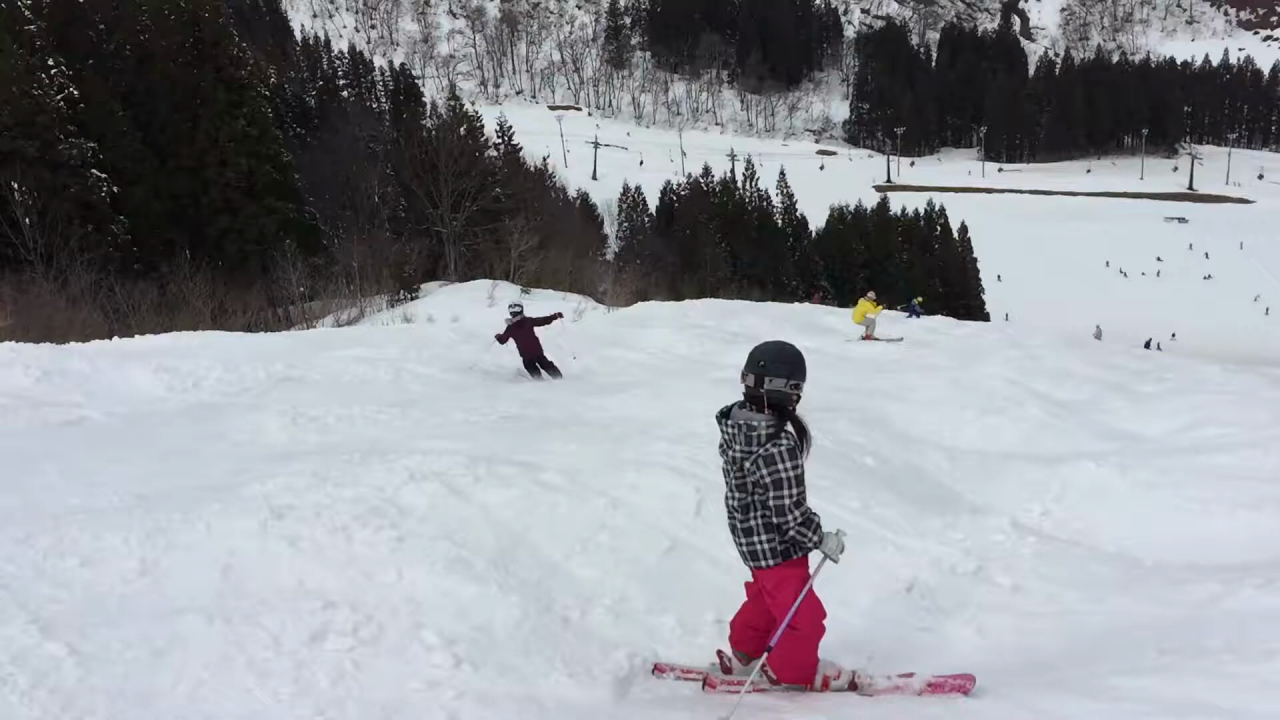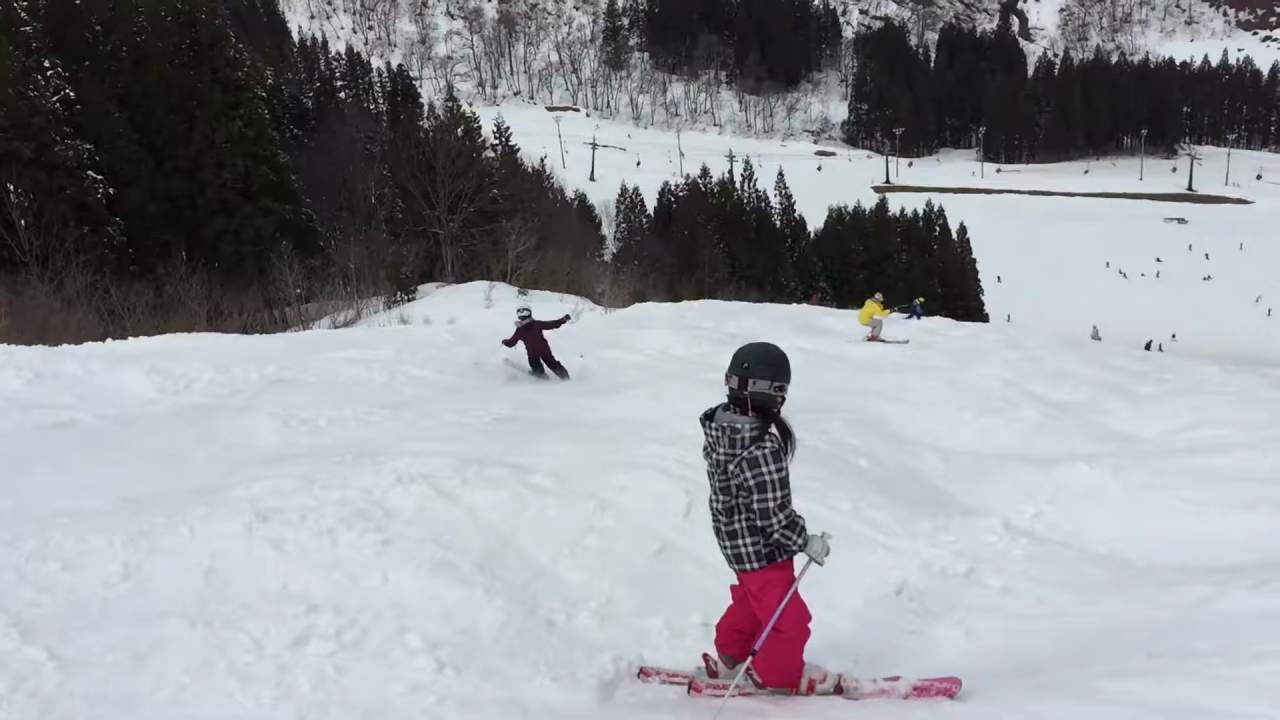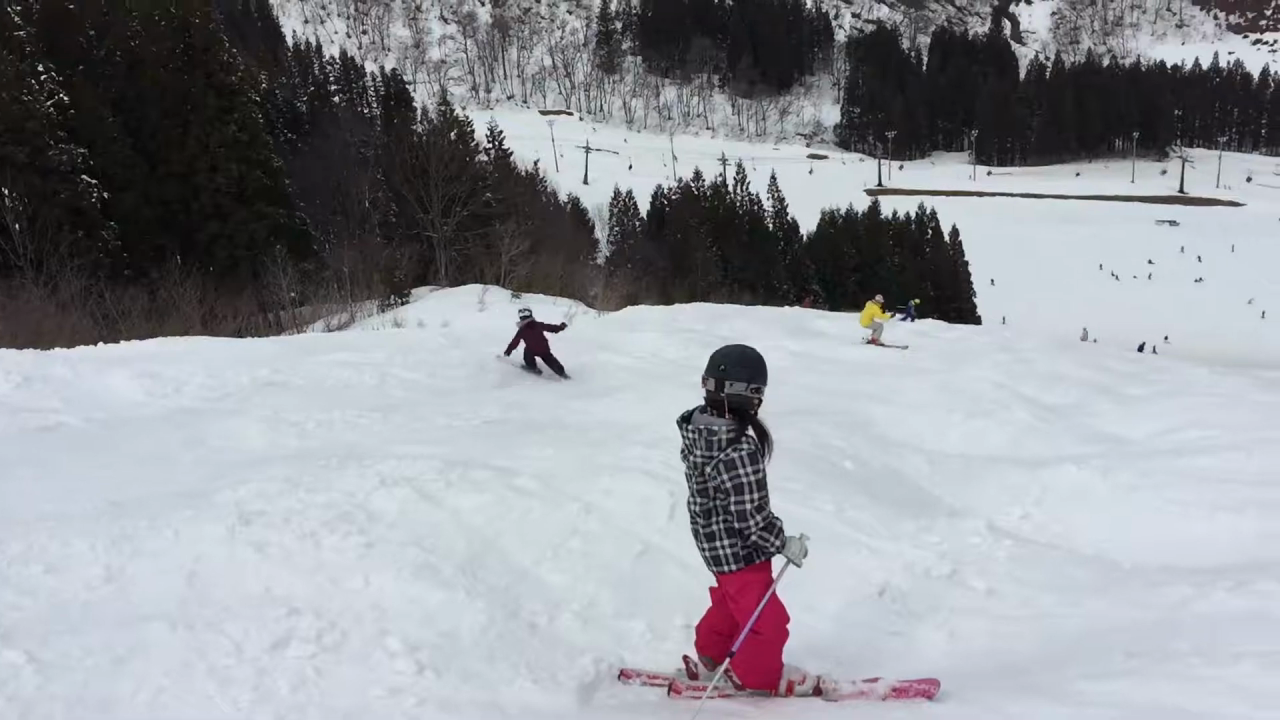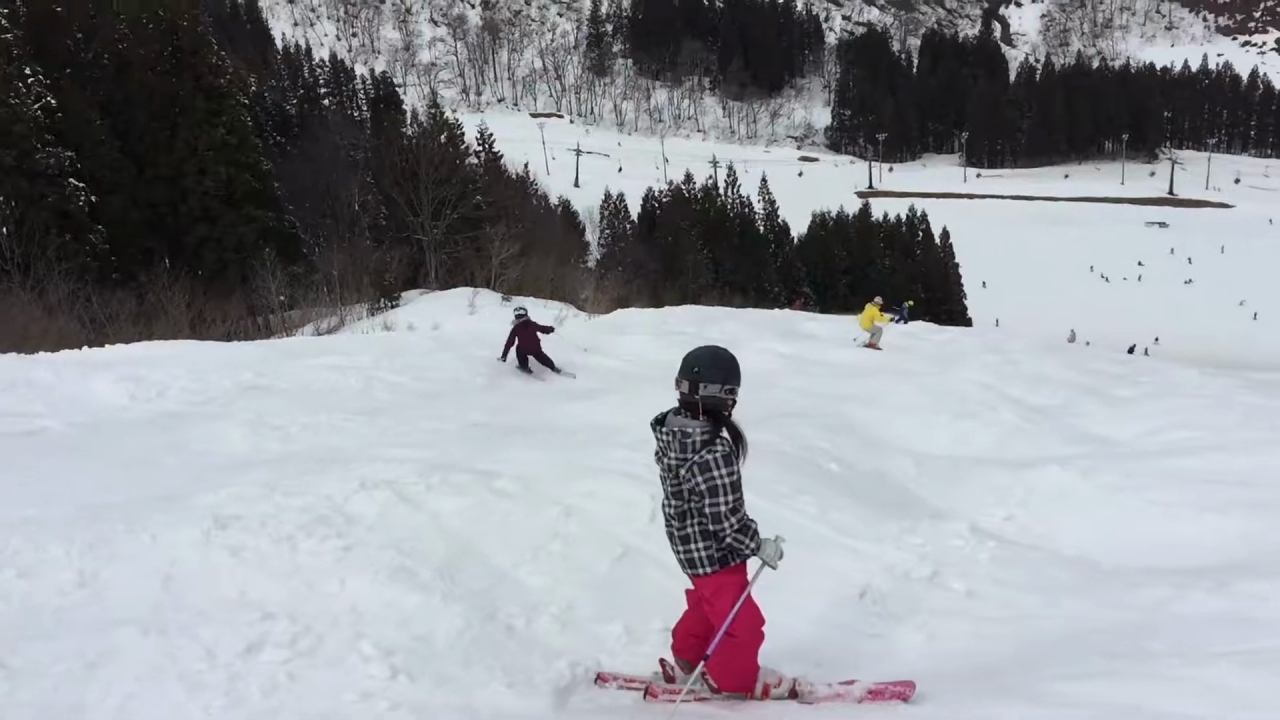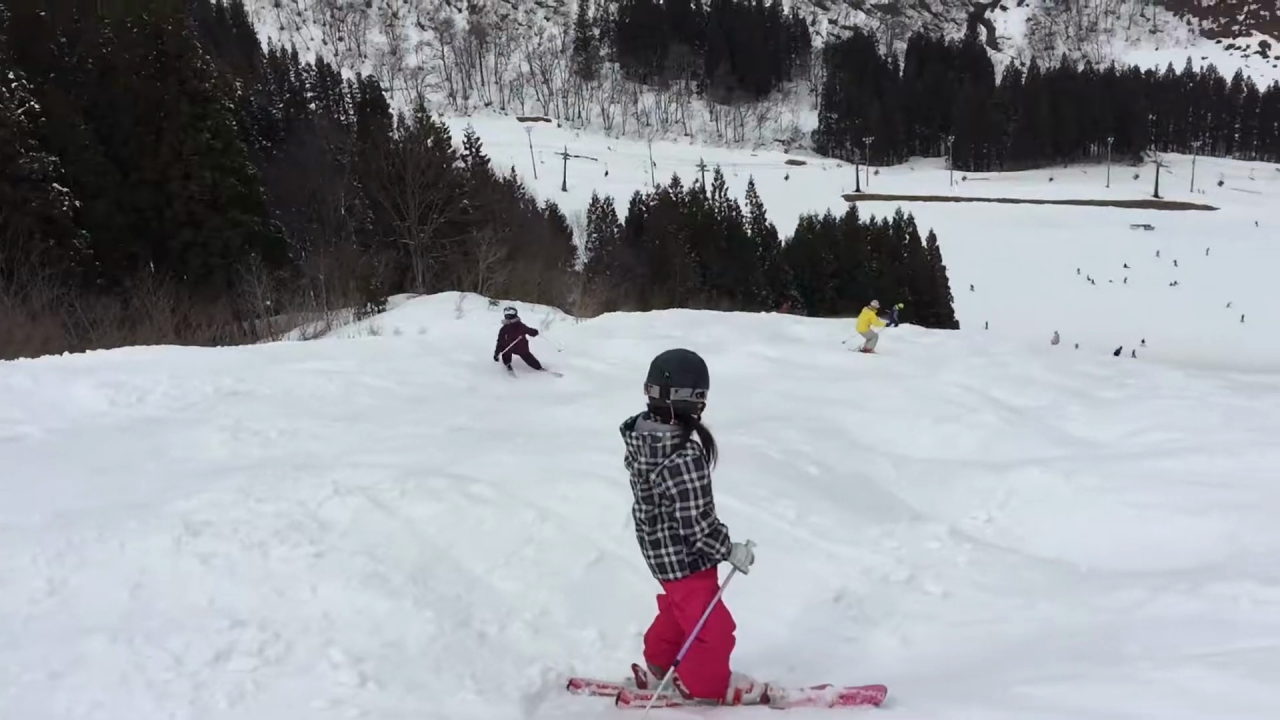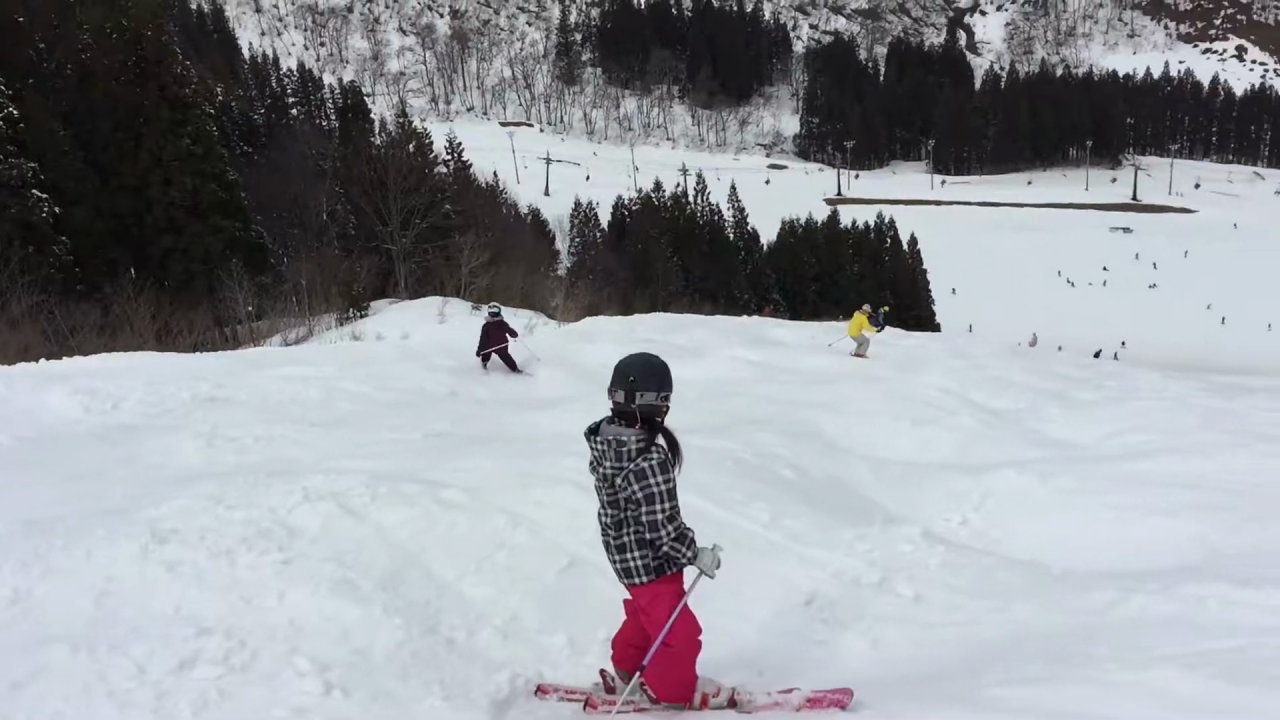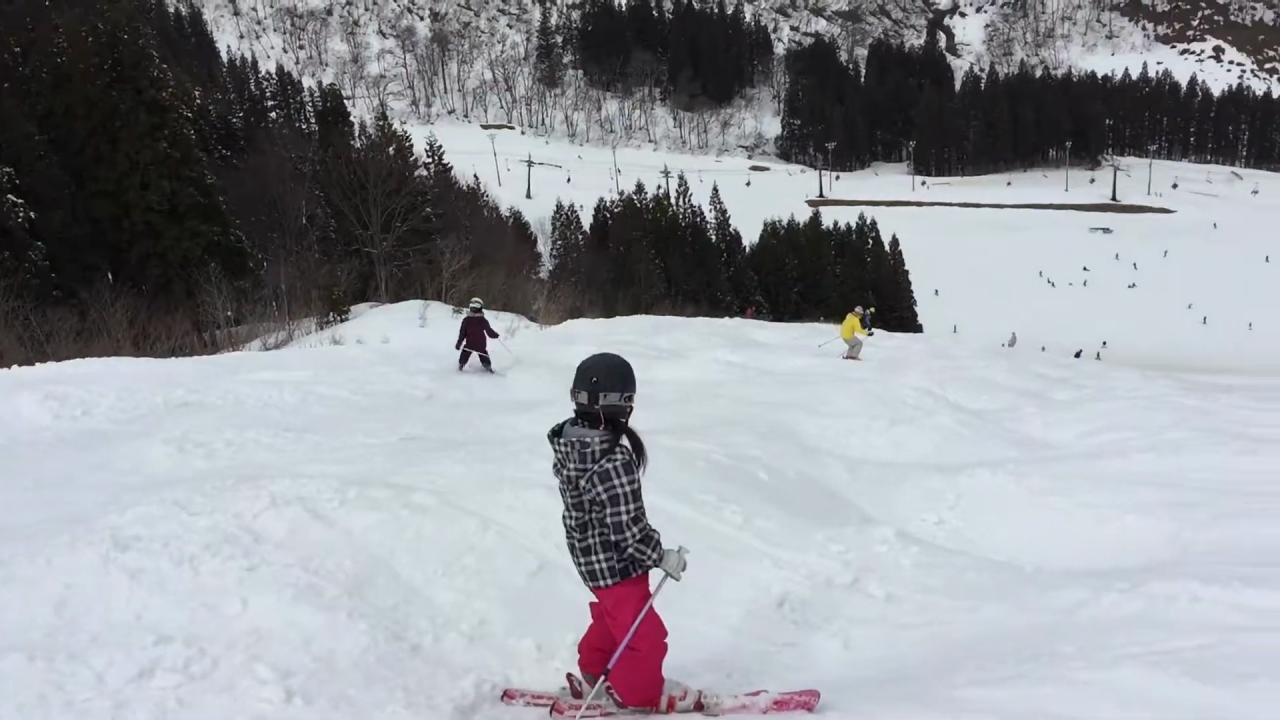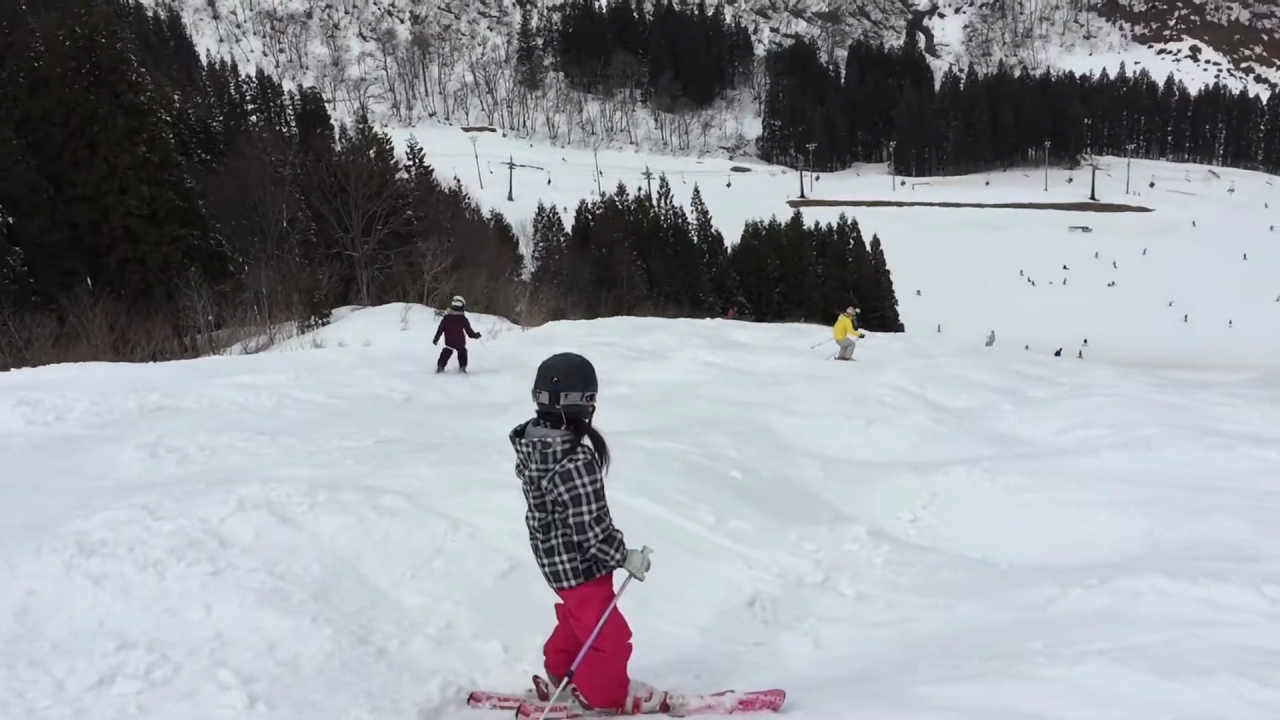
dt=0.1s
person 1, frame 1
left shoulder: (736, 422)
right shoulder: (778, 447)
right elbow: (788, 512)
right wrist: (822, 539)
left hip: (752, 539)
right hip: (777, 545)
left knee: (765, 597)
right knee: (803, 613)
left ankle: (744, 655)
right ankle: (793, 670)
person 1, frame 2
left shoulder: (720, 424)
right shoulder: (761, 450)
right elbow: (773, 515)
right wrist: (806, 542)
left hip: (737, 542)
right hip: (762, 549)
left knee: (750, 601)
right knee: (787, 616)
left ankle: (731, 656)
right ankle: (778, 673)
person 1, frame 3
left shoulder: (698, 426)
right shoulder: (738, 452)
right elbow: (751, 517)
right wrist: (784, 543)
left hip: (715, 543)
right hip: (740, 550)
left knee: (730, 602)
right knee: (767, 618)
left ankle: (711, 659)
right ankle: (757, 676)
person 1, frame 4
left shoulder: (672, 429)
right shoulder: (713, 454)
right elbow: (725, 519)
right wrist: (759, 545)
left hip: (691, 546)
right hip: (715, 553)
left knee: (706, 606)
right knee: (741, 621)
left ankle: (688, 662)
right ankle: (733, 678)
person 1, frame 5
left shoulder: (641, 432)
right shoulder: (683, 457)
right elbow: (696, 523)
right wrist: (730, 550)
left hip: (660, 550)
right hip: (685, 557)
left knee: (678, 609)
right knee: (712, 626)
left ankle: (660, 667)
right ankle: (705, 684)
person 1, frame 6
left shoulder: (605, 437)
right shoulder: (649, 461)
right elbow: (662, 527)
right wrist: (696, 554)
left hip: (626, 556)
right hip: (651, 562)
left knee: (645, 615)
right knee: (678, 630)
left ankle: (628, 671)
right ankle: (673, 688)
person 1, frame 7
left shoulder: (569, 438)
right shoulder: (613, 462)
right elbow: (627, 529)
right wrist: (661, 556)
left hip: (591, 558)
right hip: (616, 564)
left knee: (612, 618)
right knee: (644, 633)
left ankle: (595, 676)
right ankle: (638, 693)
person 1, frame 8
left shoulder: (532, 439)
right shoulder: (575, 462)
right elbow: (589, 529)
right wrist: (625, 556)
left hip: (555, 560)
right hip: (580, 565)
left knee: (577, 620)
right knee: (607, 633)
left ankle: (560, 677)
right ankle: (605, 694)
